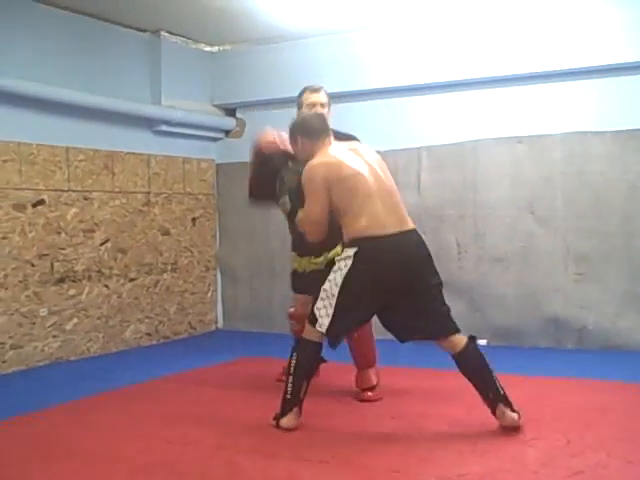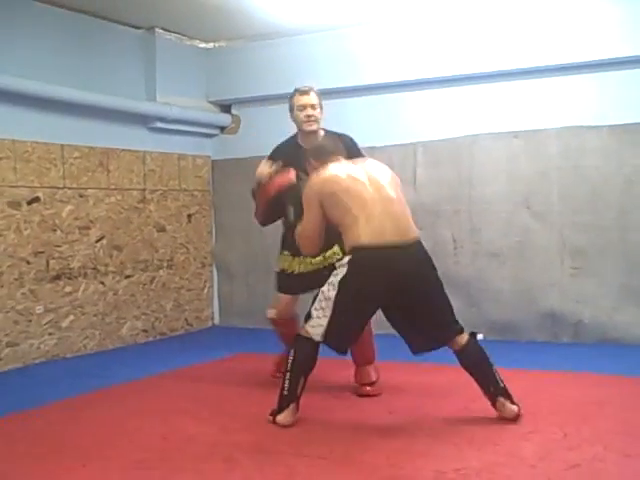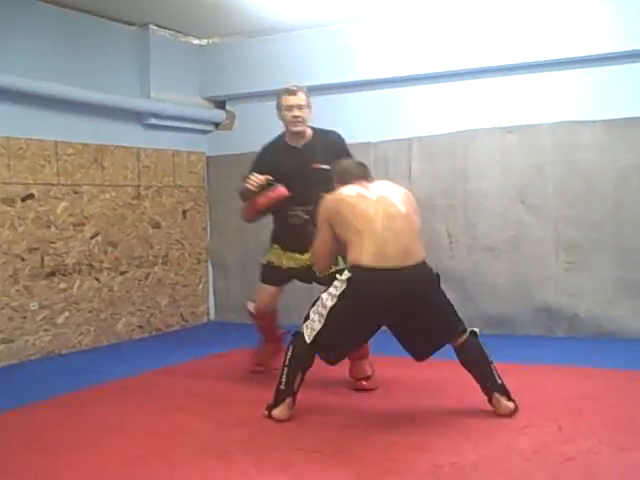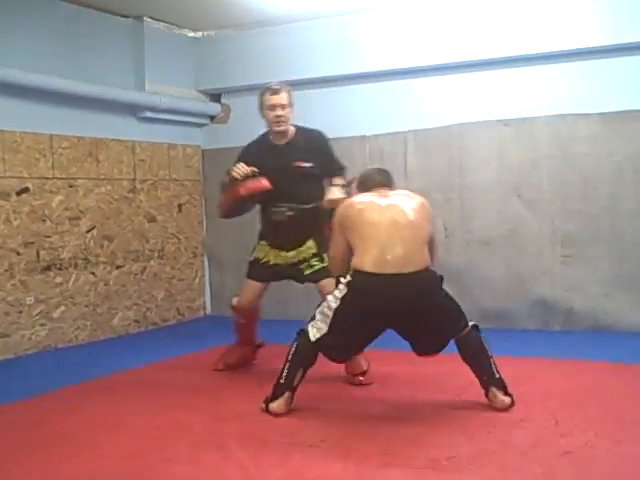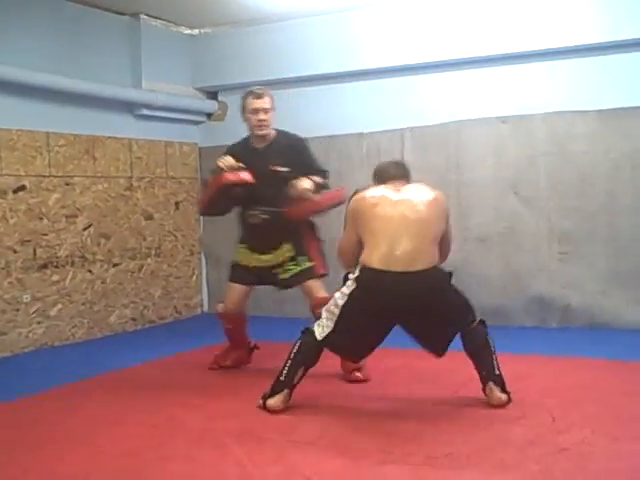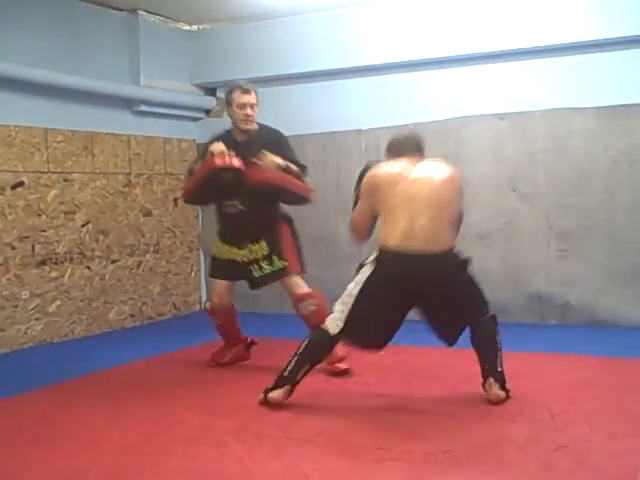
dt=0.1s
person 1, frame 1
left shoulder: (347, 144)
right shoulder: (287, 151)
right elbow: (261, 192)
right wrist: (263, 158)
left hip: (341, 240)
right hip: (305, 243)
right knee: (301, 311)
left ankle: (367, 374)
person 1, frame 2
left shoulder: (343, 144)
right shoulder: (283, 153)
right elbow: (267, 213)
right wrist: (262, 183)
left hip: (336, 241)
right hip: (297, 244)
right knee: (281, 311)
left ankle: (366, 370)
person 1, frame 3
left shoulder: (331, 141)
right shoulder: (270, 154)
right elbow: (253, 210)
right wrist: (251, 190)
right hip: (285, 240)
right knee: (262, 304)
left ankle: (360, 365)
right ankle: (272, 343)
person 1, frame 4
left shoulder: (313, 140)
right shoulder: (254, 152)
left elbow: (336, 173)
right elbow: (231, 206)
left wrist: (336, 190)
right wrist: (234, 181)
left hip: (312, 233)
right hip: (273, 237)
left knee: (331, 293)
right knee: (245, 301)
left ankle: (354, 359)
right ankle: (245, 347)
person 1, frame 5
left shoulder: (292, 144)
right shoulder: (235, 153)
left elbow: (321, 179)
right elbow: (211, 204)
left wrist: (309, 184)
right wrist: (219, 176)
left hip: (292, 236)
right hip: (253, 241)
left knee: (316, 294)
right knee: (230, 304)
left ankle: (351, 357)
right ankle: (239, 348)
person 1, frame 6
left shoulder: (273, 138)
right shoulder: (218, 145)
left elbow: (300, 175)
right elbow: (194, 192)
left wrist: (280, 167)
right wrist: (206, 164)
left hip: (269, 229)
right hip: (231, 235)
left knee: (297, 289)
right knee: (218, 300)
left ankle: (332, 348)
right ankle: (236, 345)
person 2, frame 1
left shoulder: (317, 168)
right shoulder: (362, 148)
left elbow: (314, 232)
left wrist: (296, 207)
left hip: (368, 253)
right hip: (410, 246)
left knee: (314, 330)
right knee: (447, 332)
left ankle: (290, 411)
right ankle: (503, 407)
person 2, frame 2
left shoulder: (317, 183)
right shoulder: (380, 167)
left elbow: (309, 246)
left wrist: (296, 223)
left hip: (366, 263)
right hip: (413, 257)
left knee: (311, 331)
right knee: (453, 332)
left ankle: (287, 408)
right ankle: (502, 399)
person 2, frame 3
left shoulder: (334, 202)
right shoulder: (401, 192)
left elbow: (321, 264)
left hip: (367, 282)
right hip: (417, 279)
left knee: (310, 334)
right knee: (458, 334)
left ankle: (283, 403)
right ankle: (499, 396)
person 2, frame 4
left shoulder: (348, 208)
right shoulder: (419, 202)
left elbow: (337, 264)
left hip: (368, 286)
right hip: (418, 284)
left knee: (315, 334)
right knee: (462, 329)
left ankle: (281, 398)
right ankle: (496, 391)
person 2, frame 5
left shoulder: (363, 200)
right shoulder: (435, 197)
left elbow: (347, 259)
left hip: (377, 284)
right hip: (427, 283)
left knee: (322, 334)
right knee: (470, 324)
left ankle: (279, 394)
right ankle: (494, 389)
person 2, frame 6
left shoulder: (376, 174)
right shoulder: (449, 174)
left elbow: (359, 231)
left wrist: (363, 197)
left hip: (392, 264)
right hip: (441, 264)
left knee: (334, 326)
right knee: (480, 314)
left ankle: (282, 387)
right ankle: (495, 383)
